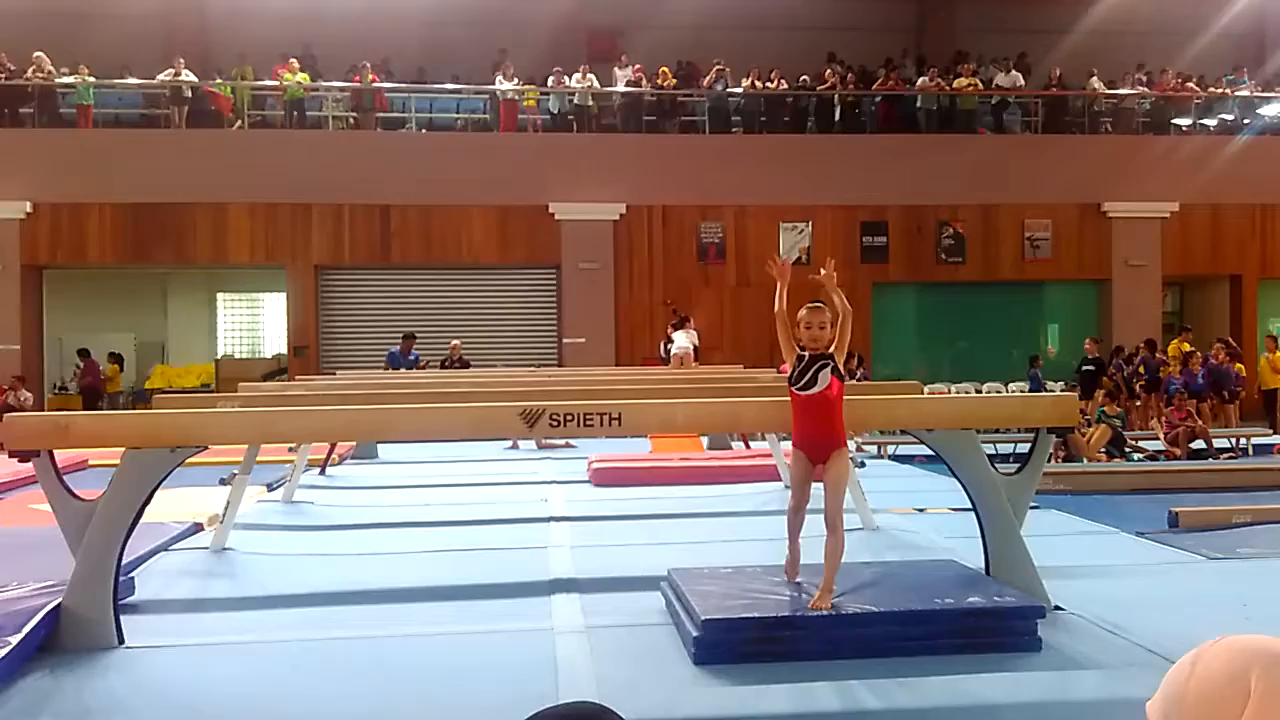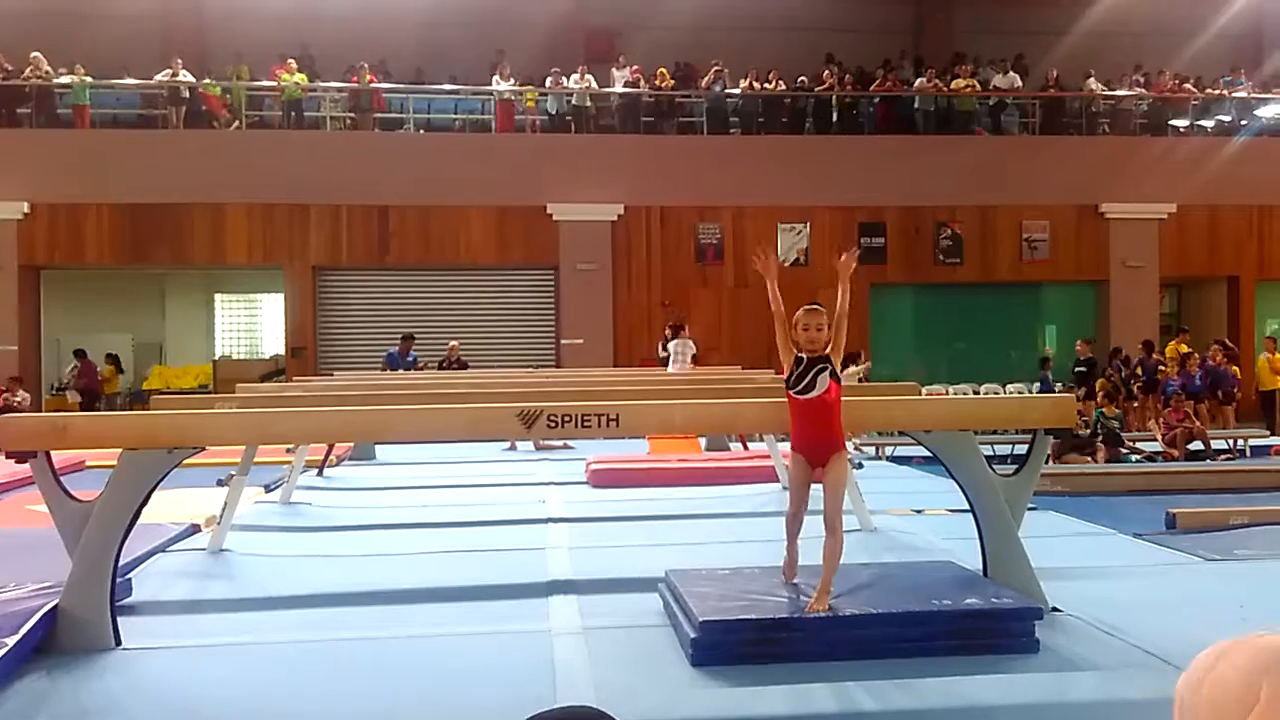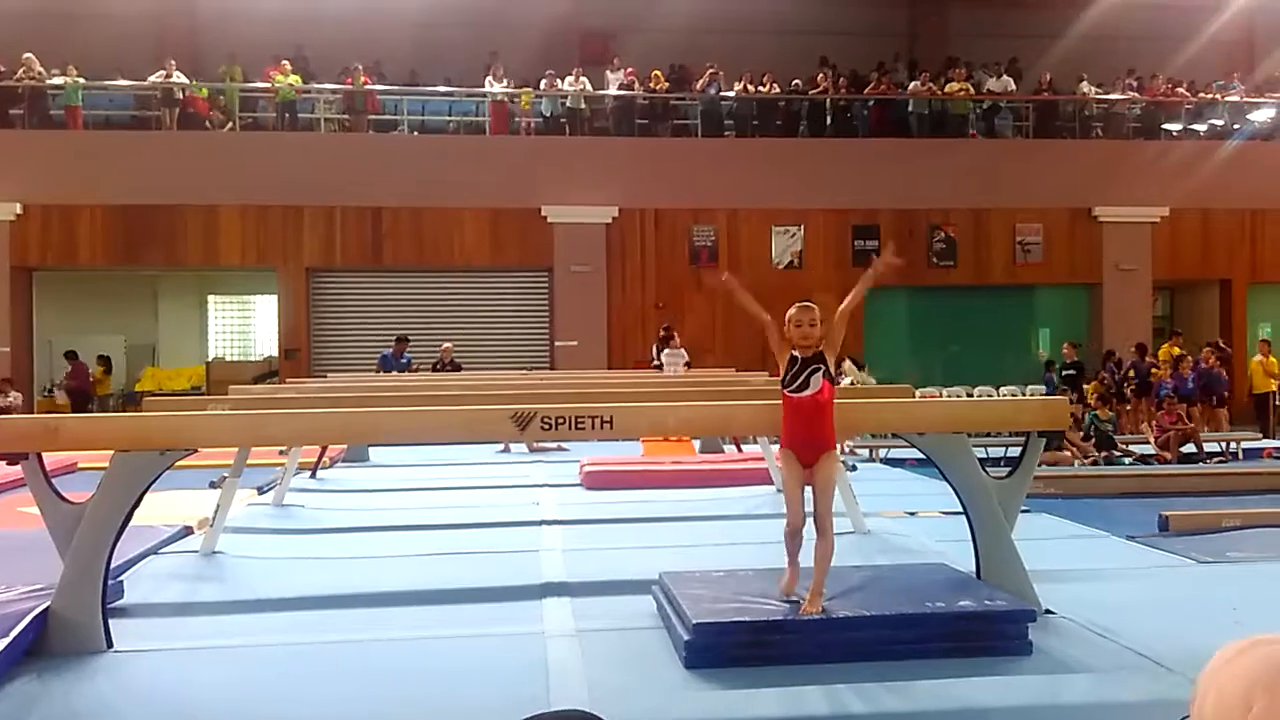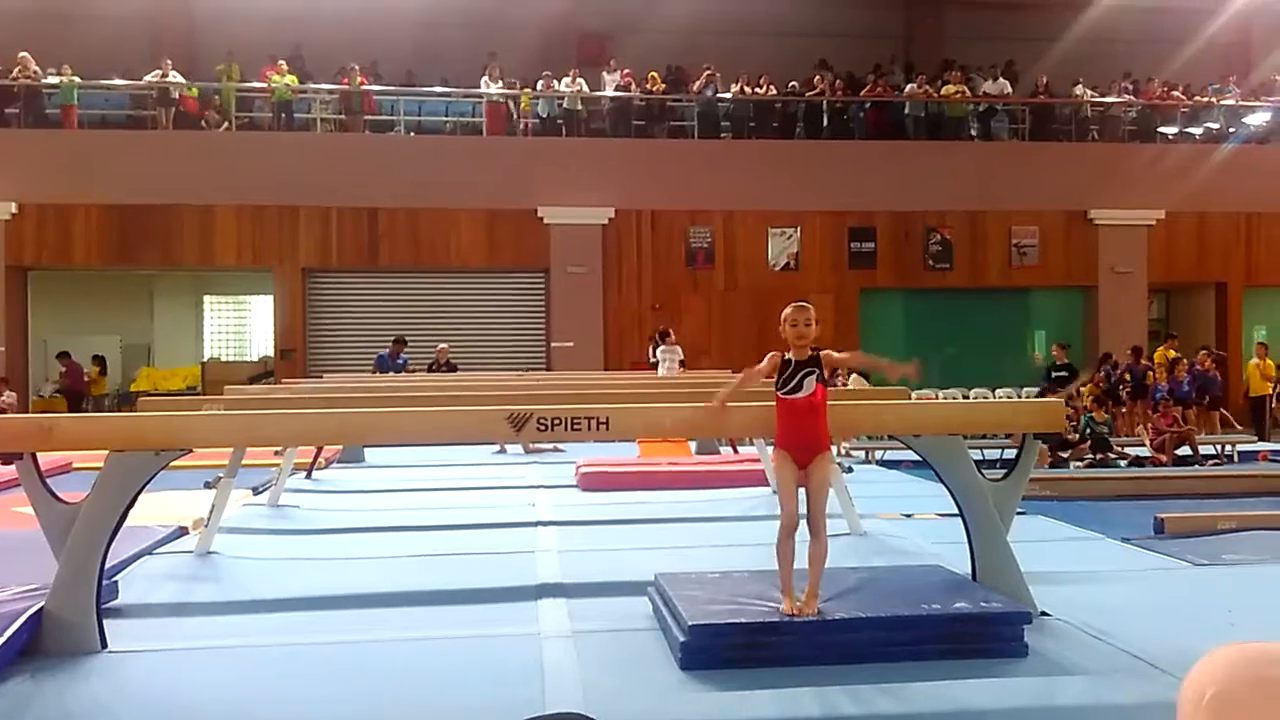
dt=0.2s
person 1, frame 1
left shoulder: (835, 358)
right shoulder: (793, 358)
left elbow: (847, 315)
right elbow: (779, 316)
left wrist: (831, 287)
right wrist: (782, 284)
left hip: (835, 448)
right hip: (802, 447)
left knee: (833, 516)
right knee: (797, 505)
left ankle: (826, 588)
right ankle: (793, 552)
person 1, frame 2
left shoulder: (833, 359)
right shoulder: (790, 360)
left elbow: (843, 314)
right elbow: (777, 315)
left wrist: (843, 279)
right wrist: (772, 280)
left hip: (834, 451)
right hip: (801, 450)
left knee: (832, 519)
right knee: (795, 511)
left ankle: (824, 590)
right ankle: (791, 553)
person 1, frame 3
left shoulder: (829, 353)
right shoulder: (783, 353)
left elbow: (846, 311)
right elbow: (764, 319)
left wrist: (874, 271)
right wrist: (736, 288)
left hip: (825, 450)
right hip: (791, 450)
left knee: (824, 522)
right knee: (794, 518)
left ankle: (816, 590)
right ankle: (793, 566)
person 1, frame 4
left shoulder: (824, 360)
right shoulder: (777, 360)
left elbow: (855, 360)
right elbow: (753, 375)
left wrist: (892, 367)
right wrist: (727, 393)
left hip: (819, 450)
right hip: (785, 451)
left knee: (817, 522)
right knee: (788, 520)
left ankle: (813, 593)
right ankle: (787, 593)
